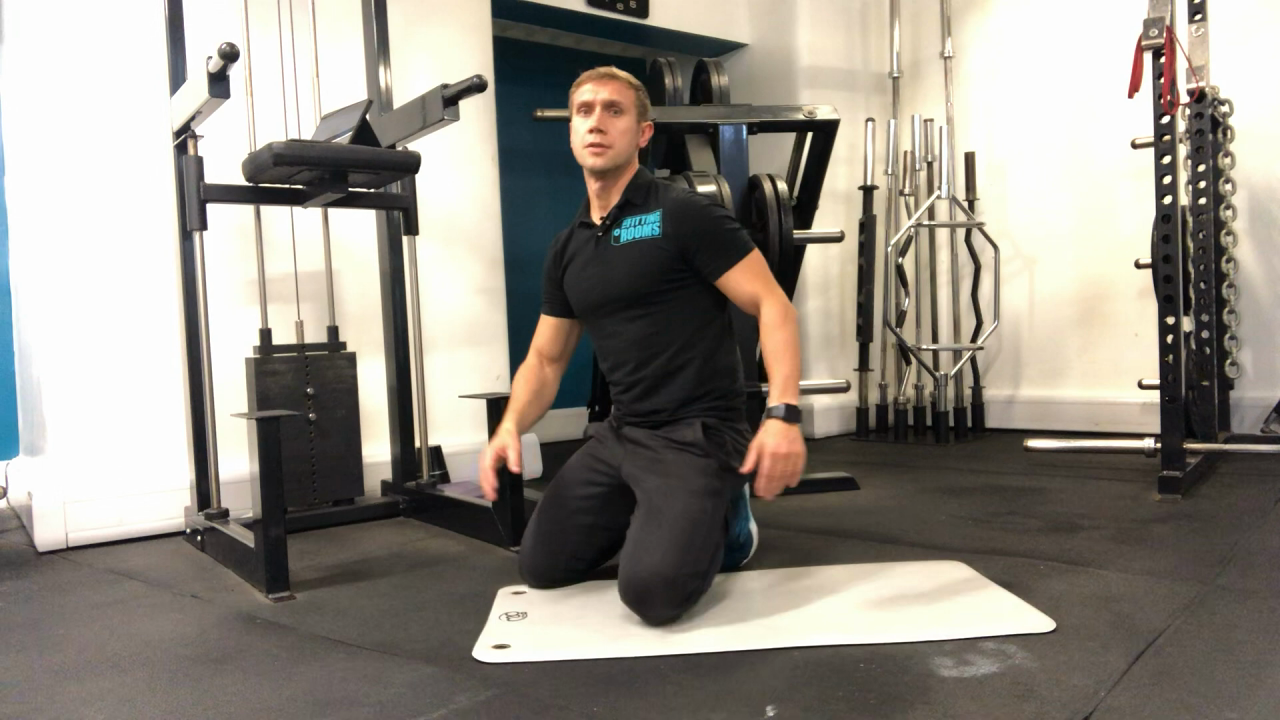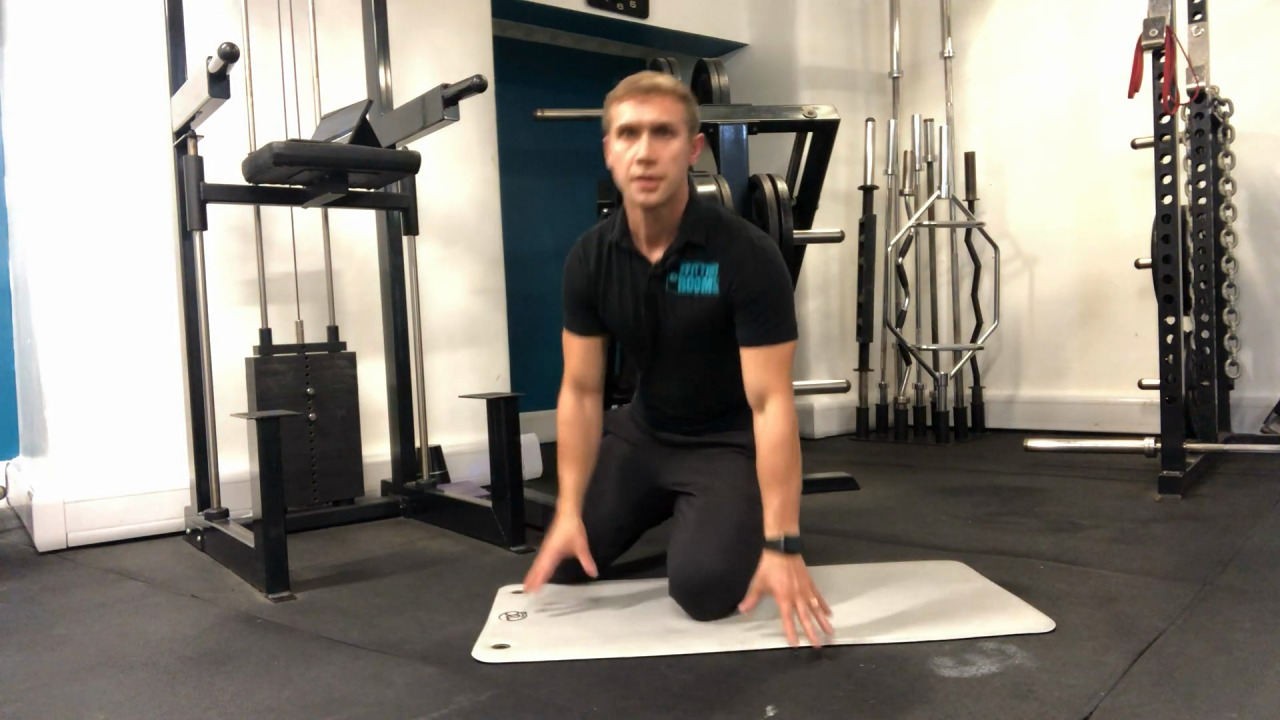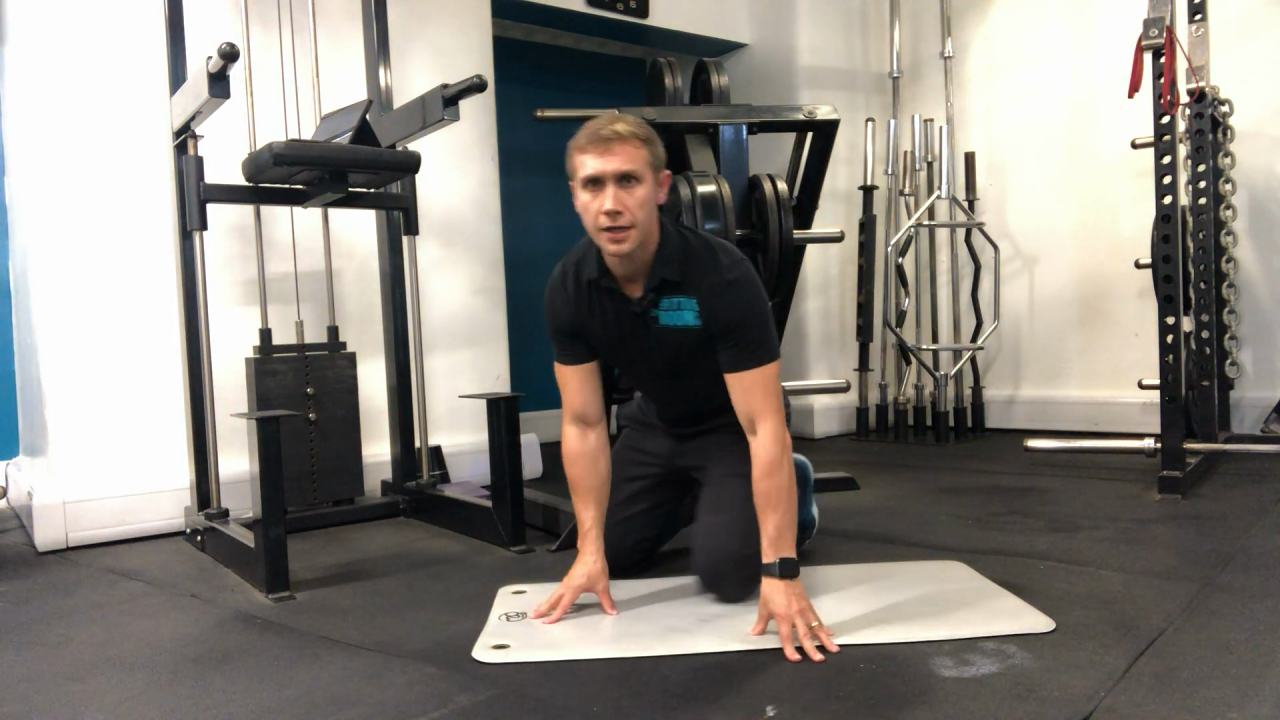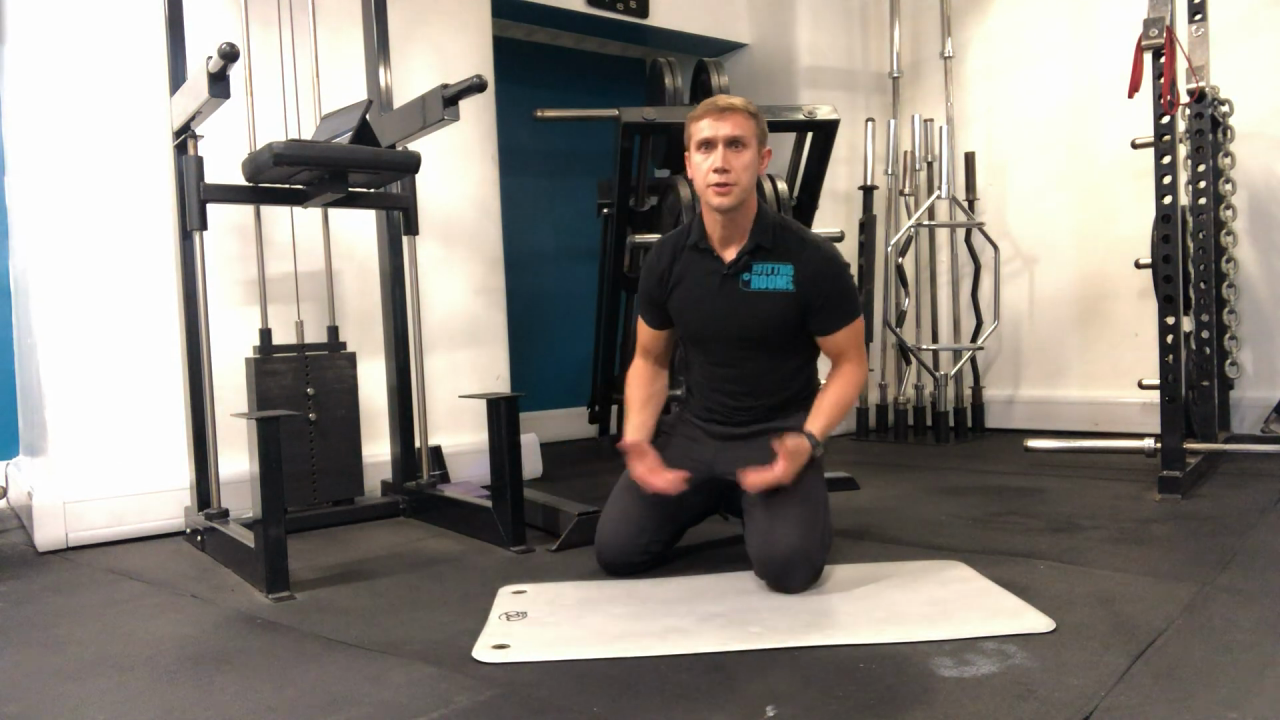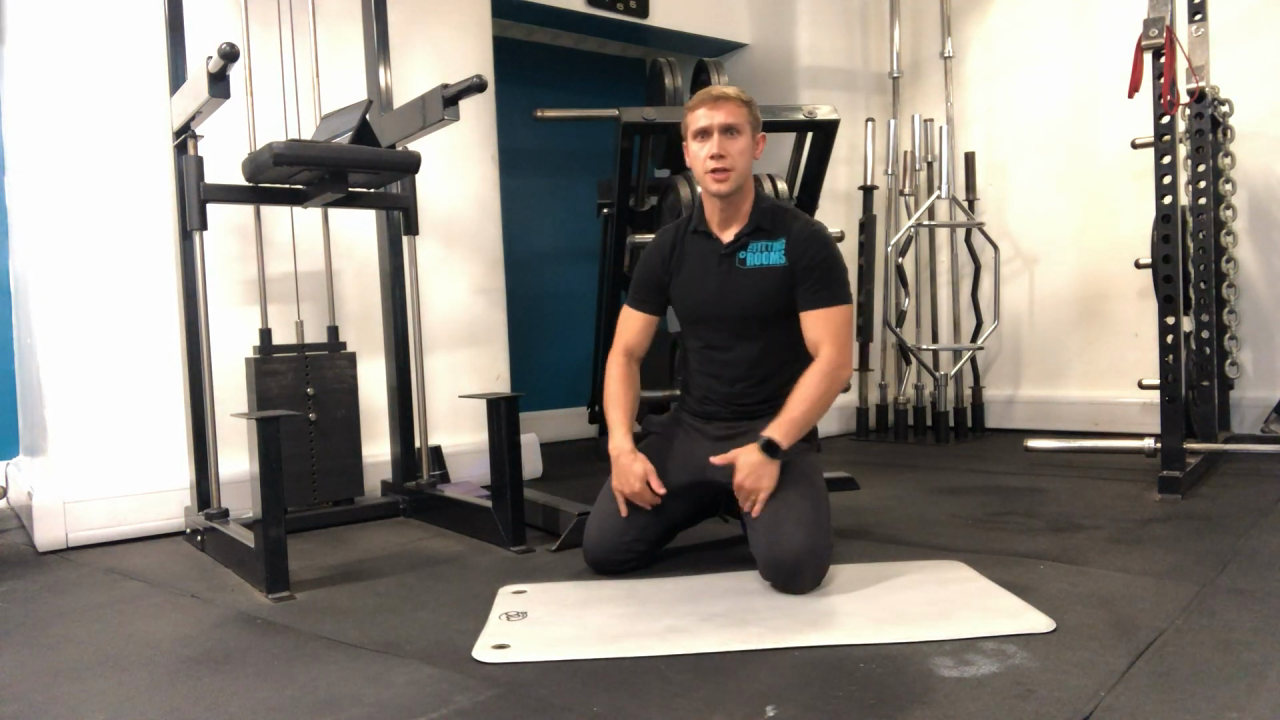
dt=0.7s
person 1, frame 1
left shoulder: (683, 214)
right shoulder: (568, 247)
left elbow: (773, 306)
right elbow: (546, 358)
left wrist: (782, 413)
right wrist: (508, 428)
left hip: (695, 435)
right hip: (622, 434)
left knee: (650, 592)
right knee: (540, 567)
left ankle: (722, 514)
right ankle: (650, 514)
person 1, frame 2
left shoulder: (748, 256)
right shoulder: (588, 258)
left elbow: (772, 404)
right elbow: (581, 391)
left wrist: (781, 545)
right wrist: (568, 511)
left hip: (728, 441)
right hip: (644, 433)
left knee: (703, 586)
right knee: (564, 563)
left ankle: (739, 525)
right ankle: (663, 509)
person 1, frame 3
left shoulder: (722, 277)
right shoulder: (568, 287)
left elbow: (762, 426)
right elbow: (583, 423)
left wrist: (778, 570)
right wrist: (590, 549)
left hip: (729, 428)
right hip: (654, 426)
left knee: (733, 572)
right knee: (614, 554)
left ankle: (791, 488)
right ankle: (695, 495)
person 1, frame 4
left shoulder: (811, 259)
right shoulder: (666, 259)
left elbow: (849, 365)
right elbow: (650, 360)
left wrist: (808, 441)
right wrist: (636, 436)
left hip: (778, 438)
right hip: (694, 432)
left knee: (788, 566)
right knee: (618, 551)
left ankle: (752, 504)
right ankle: (717, 497)
person 1, frame 5
left shoulder: (804, 241)
right shoulder: (667, 248)
left elbow: (832, 360)
right elbow: (625, 353)
left wrist: (769, 448)
right wrist: (621, 446)
left hip: (772, 435)
right hip: (690, 429)
left knee: (794, 565)
right knee: (605, 549)
left ankle: (749, 503)
right ankle: (710, 502)
